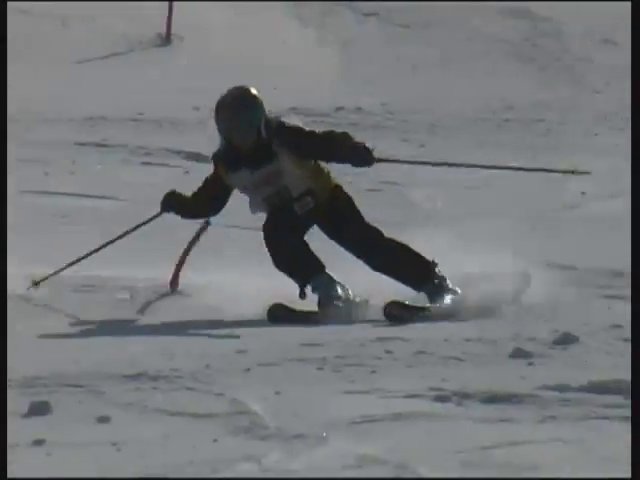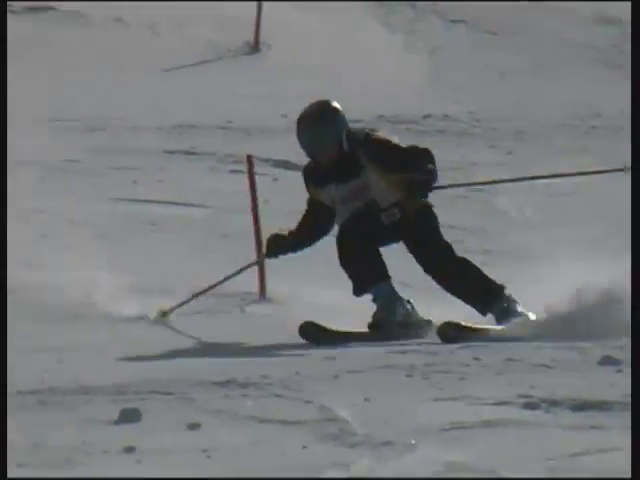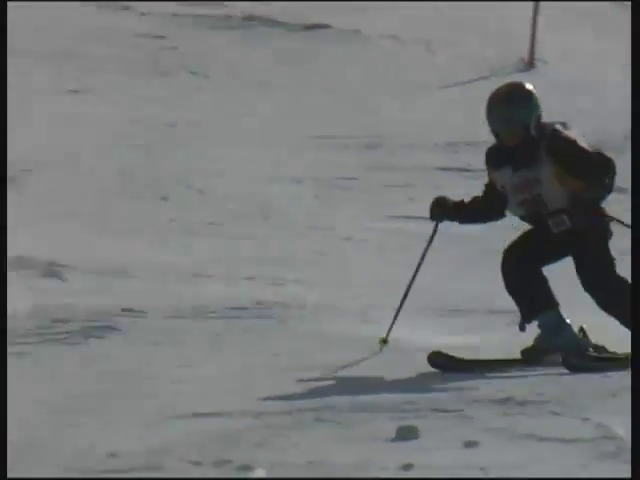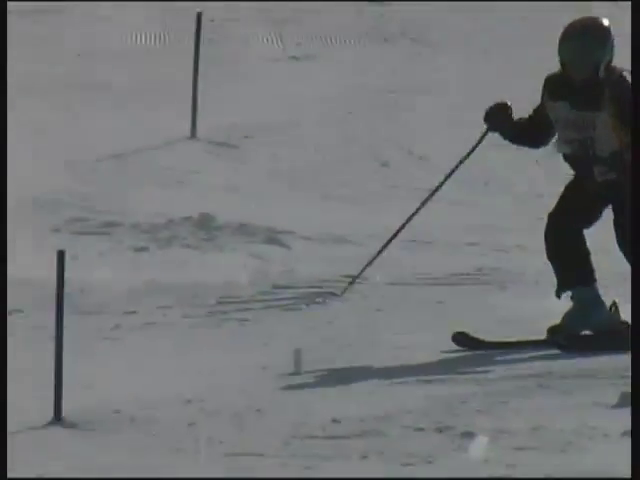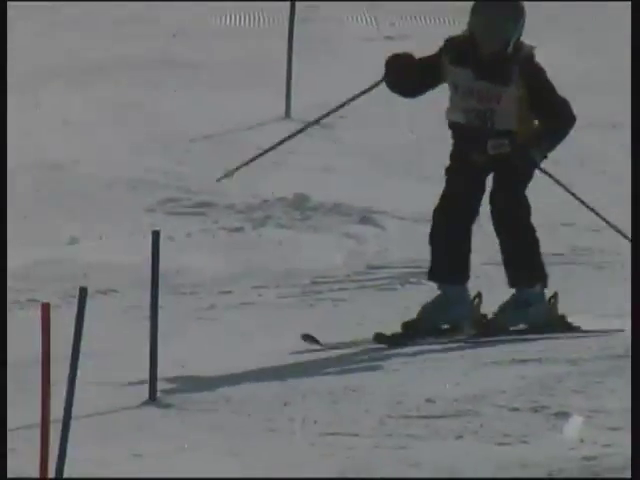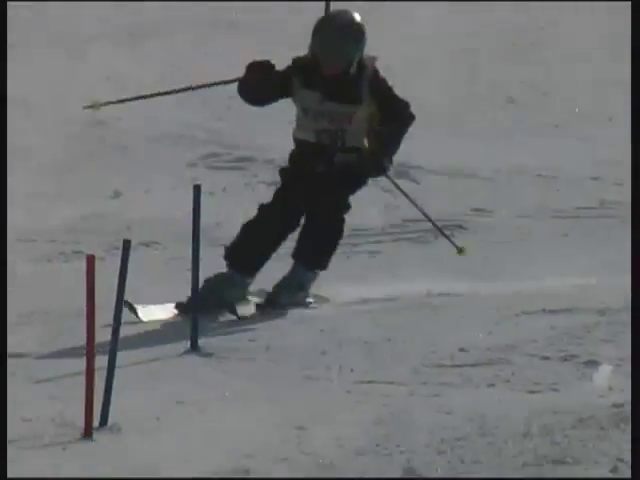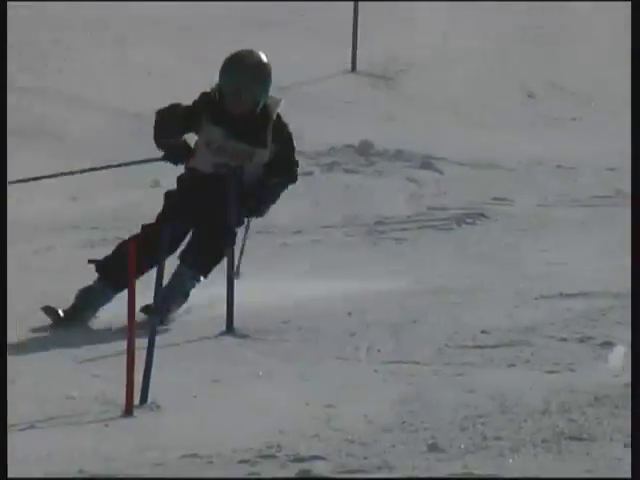
dt=0.2s
person 1, frame 1
left shoulder: (281, 136)
right shoulder: (227, 164)
left elbow: (326, 143)
right elbow: (209, 201)
left wrist: (356, 151)
right wrist: (180, 204)
left hip: (322, 197)
right hip: (283, 211)
left knee: (364, 240)
right knee: (277, 235)
left ankle: (434, 282)
right ankle: (329, 291)
person 1, frame 2
left shoulder: (369, 148)
right shoulder: (316, 177)
left elbow: (415, 157)
right elbow: (316, 224)
left wrist: (424, 174)
right wrist: (284, 242)
left hip: (409, 211)
right hip: (370, 223)
left knee: (439, 260)
right knee: (348, 242)
left ankle: (504, 305)
right ankle: (391, 306)
person 1, frame 3
left shoulder: (555, 143)
right shoulder: (500, 158)
left elbow: (602, 168)
right elbow: (492, 206)
left wrist: (590, 198)
right wrist: (452, 210)
left hip: (585, 222)
right hip: (548, 227)
left knee: (597, 277)
right knee: (516, 262)
right ankle: (557, 332)
person 1, frame 4
left shoulder: (615, 90)
right shoulder: (556, 89)
right elbow: (535, 132)
left wrist: (626, 158)
right wrist: (504, 123)
left hip: (623, 172)
right hip: (589, 174)
left knee: (630, 235)
right knee: (560, 226)
right ankle: (589, 305)
person 1, frame 5
left shoulder: (523, 68)
right shoulder: (455, 54)
left elbow: (561, 116)
right elbow: (413, 82)
left wrist: (535, 148)
right wrist: (400, 71)
left hip: (512, 150)
right hip: (468, 148)
left knee: (507, 212)
right knee: (451, 215)
left ankle: (531, 297)
right ankle: (453, 298)
person 1, frame 6
left shoulder: (369, 83)
right shoulder: (303, 73)
left elbow: (401, 116)
right elbow: (257, 93)
left wrist: (382, 153)
right wrist: (256, 78)
left hip: (351, 160)
right hip: (309, 155)
left knee: (325, 203)
right knee: (279, 214)
left ankle: (300, 279)
right ankle: (233, 282)
person 1, frame 7
left shoulder: (271, 126)
right shoulder: (208, 108)
left elbow: (286, 170)
right elbow: (167, 121)
left wrist: (263, 195)
right wrist: (175, 146)
left hip: (238, 192)
right hip: (198, 182)
left knee: (217, 227)
right knee: (160, 236)
left ankle: (177, 289)
right ankle: (98, 293)
